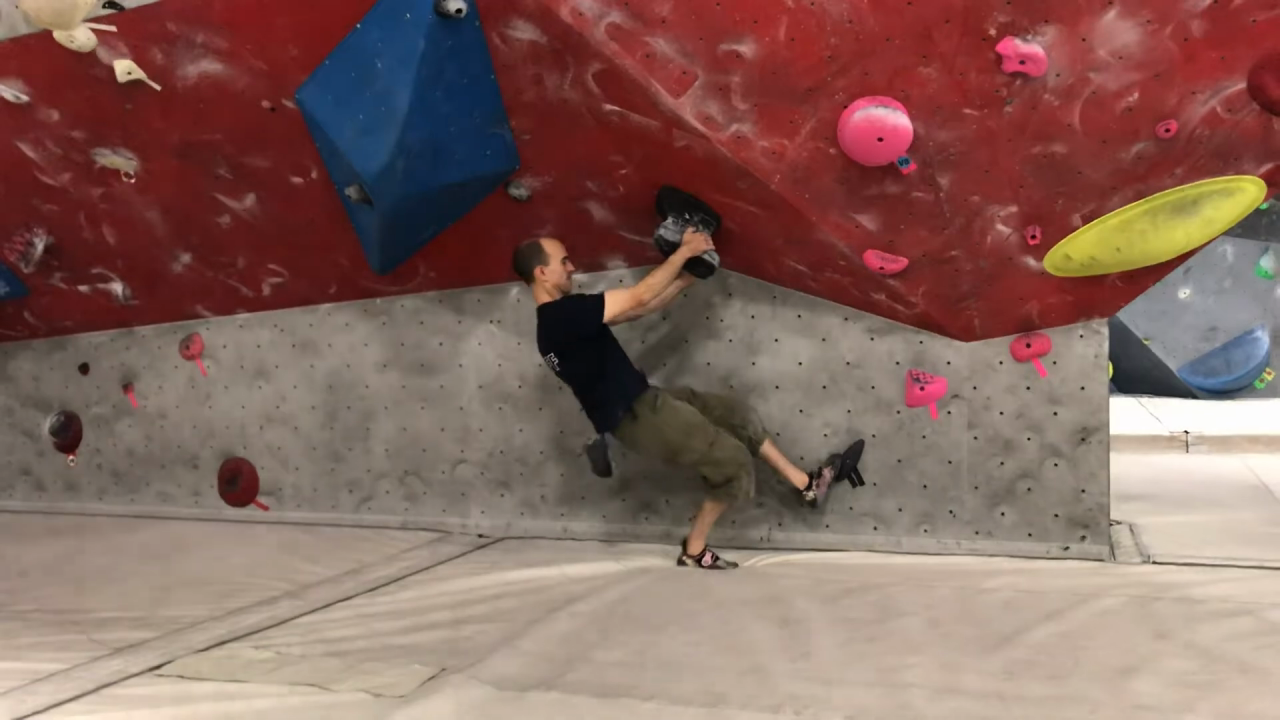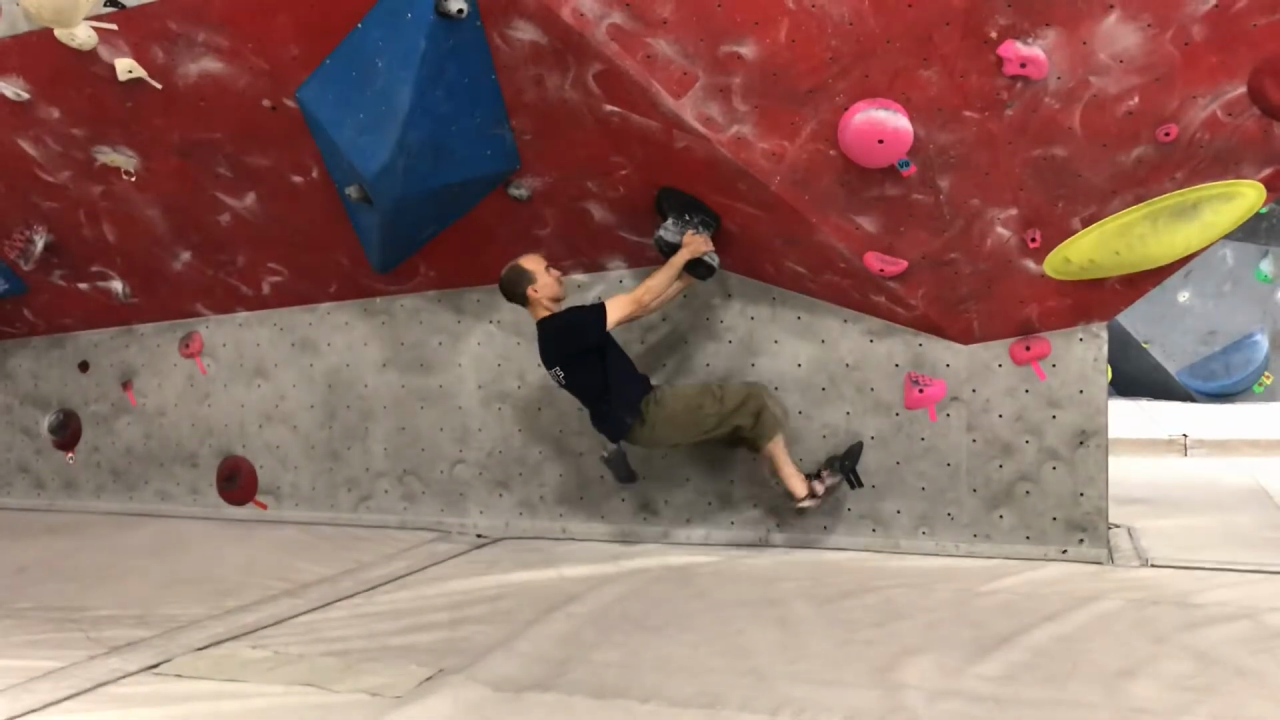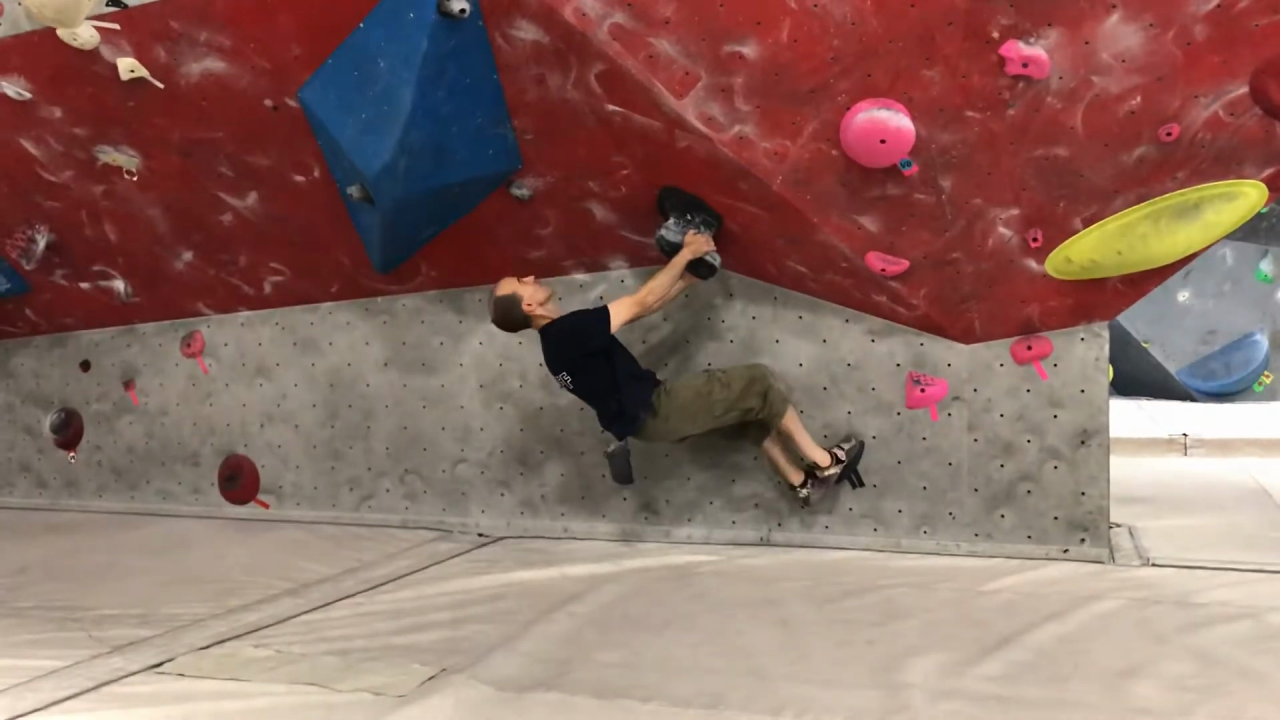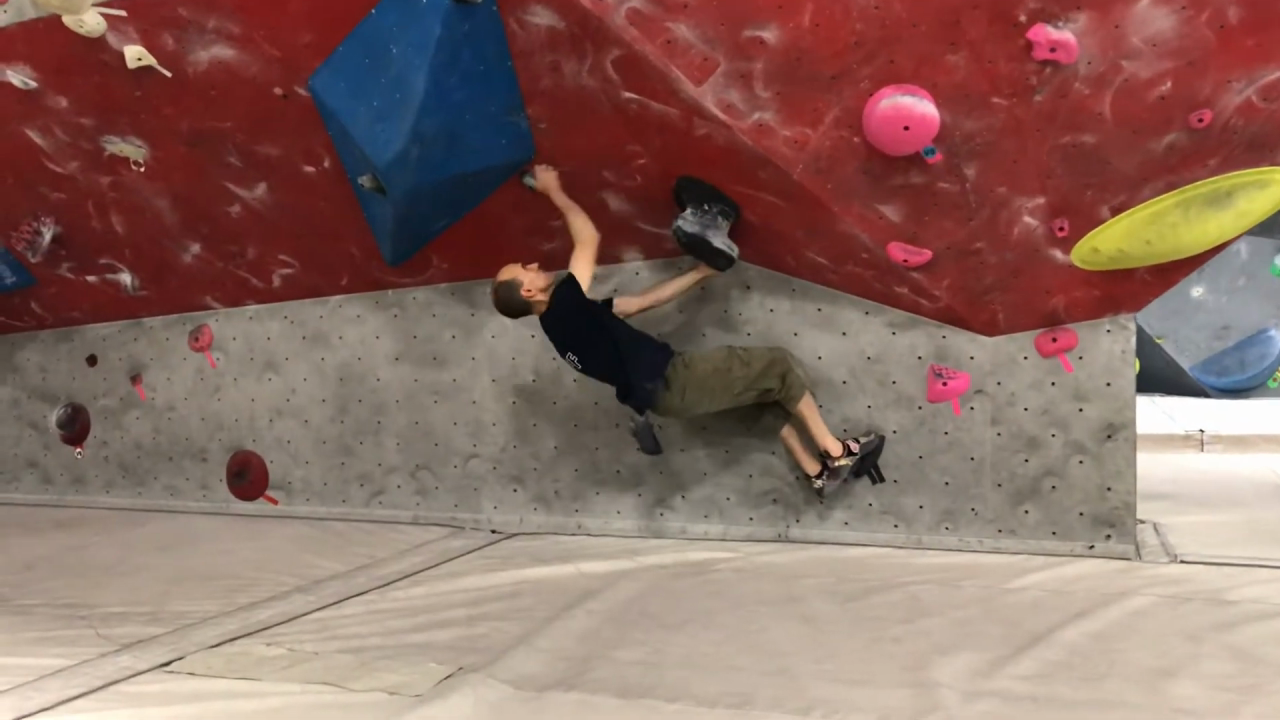
dt=0.5s
person 1, frame 1
left shoulder: (559, 319)
right shoulder: (562, 315)
left elbow: (635, 309)
right elbow: (638, 299)
left wrist: (687, 277)
right wrist: (685, 251)
left hip: (641, 401)
right hip: (636, 415)
left knee: (738, 416)
right knee: (734, 463)
left ankle: (806, 484)
right ankle: (695, 549)
person 1, frame 2
left shoulder: (561, 331)
right shoulder: (564, 328)
left elbow: (637, 307)
right elbow: (638, 302)
left wrist: (688, 276)
right wrist: (685, 253)
left hip: (642, 415)
right hip: (644, 419)
left knee: (745, 411)
right knee: (755, 401)
left ankle: (802, 485)
right ankle: (802, 489)
person 1, frame 3
left shoulder: (563, 337)
right shoulder: (569, 332)
left elbow: (636, 309)
right elbow: (641, 303)
left wrist: (688, 277)
right wrist: (686, 253)
left hip: (648, 413)
right hip: (654, 412)
left knee: (752, 404)
right knee: (759, 383)
left ankle: (801, 481)
right ankle: (819, 460)
person 1, frame 4
left shoulder: (569, 316)
right shoulder: (563, 308)
left elbow: (643, 301)
right elbow: (589, 240)
left wrist: (700, 272)
right wrist: (554, 191)
left hip: (666, 388)
right hip: (673, 383)
left knee: (769, 386)
right knee: (780, 366)
left ankle: (817, 472)
right ankle: (834, 450)
